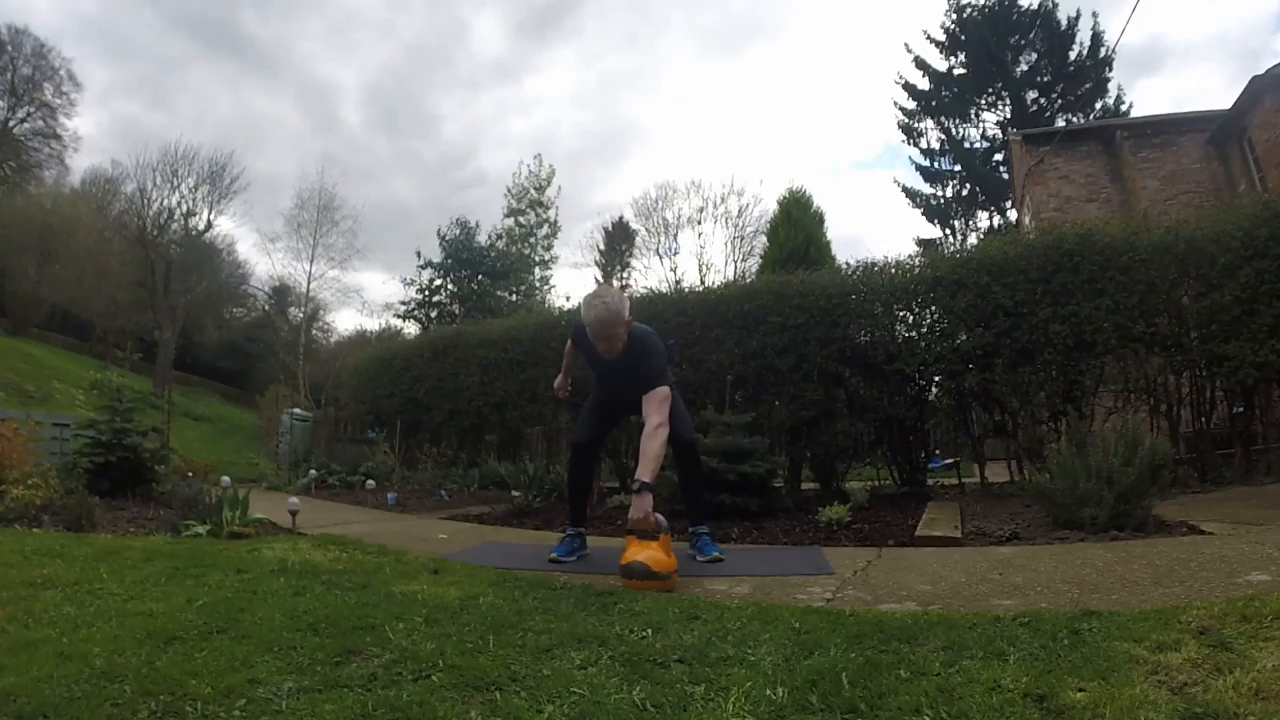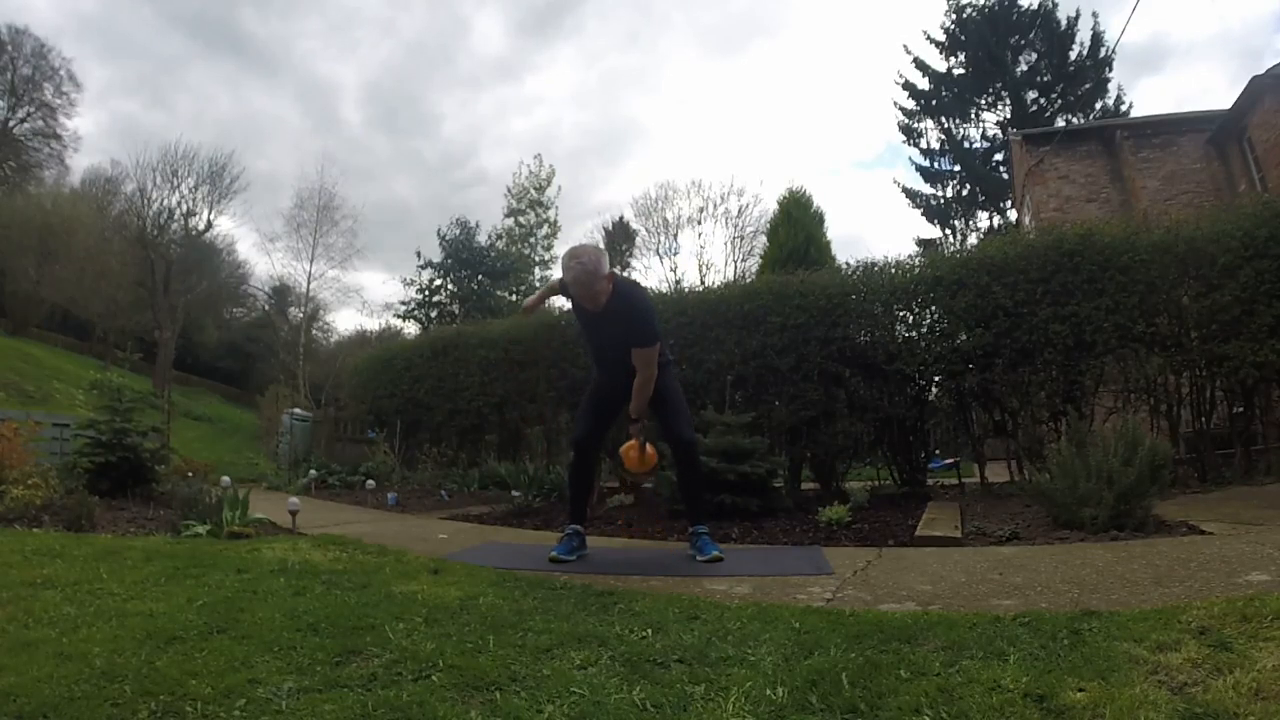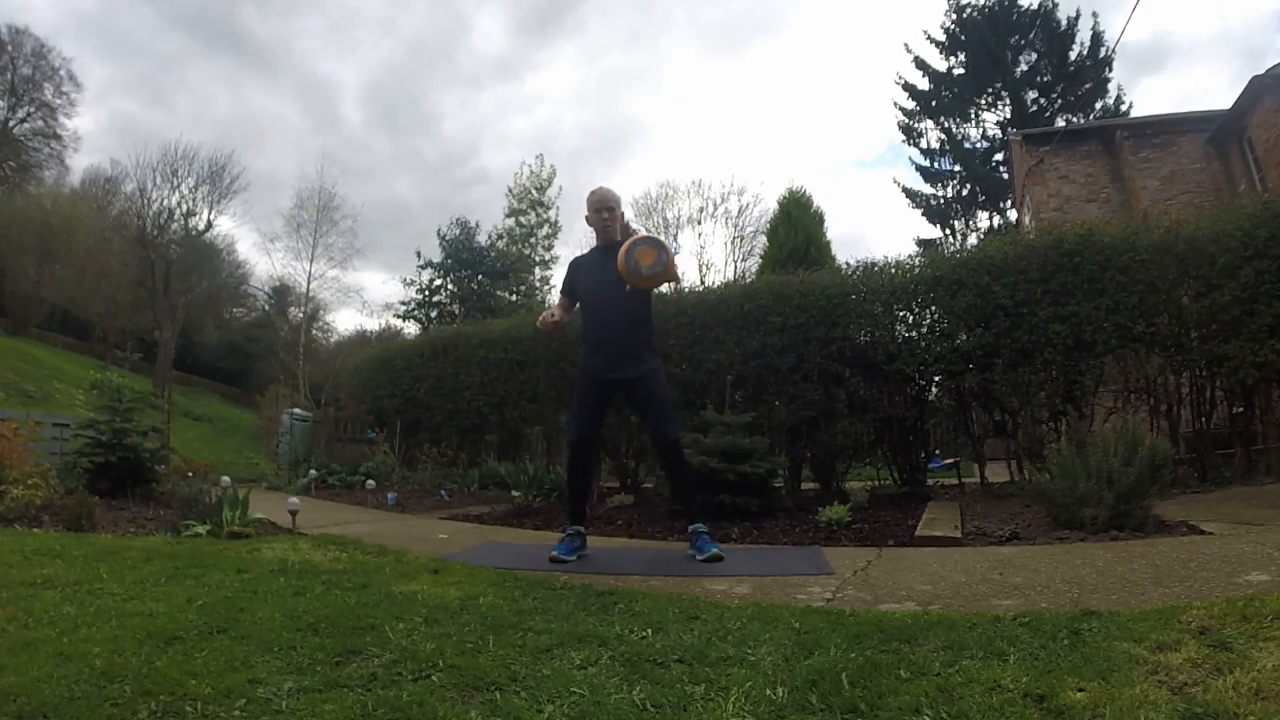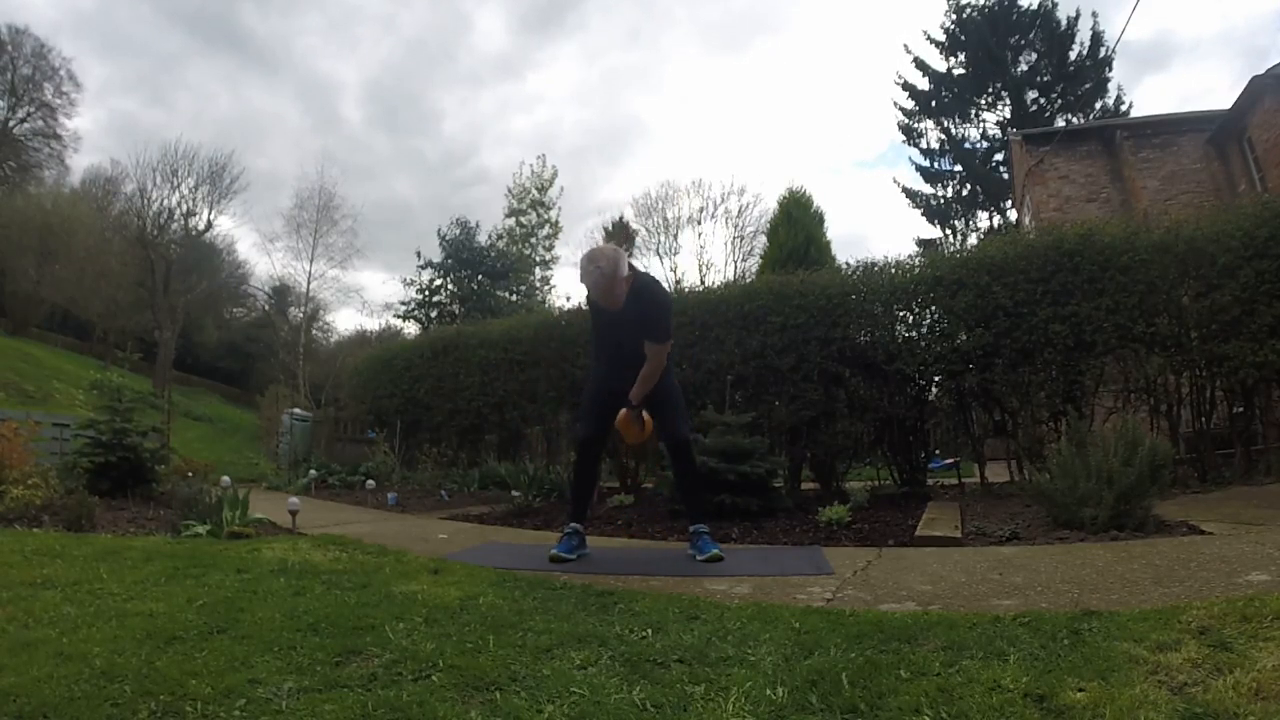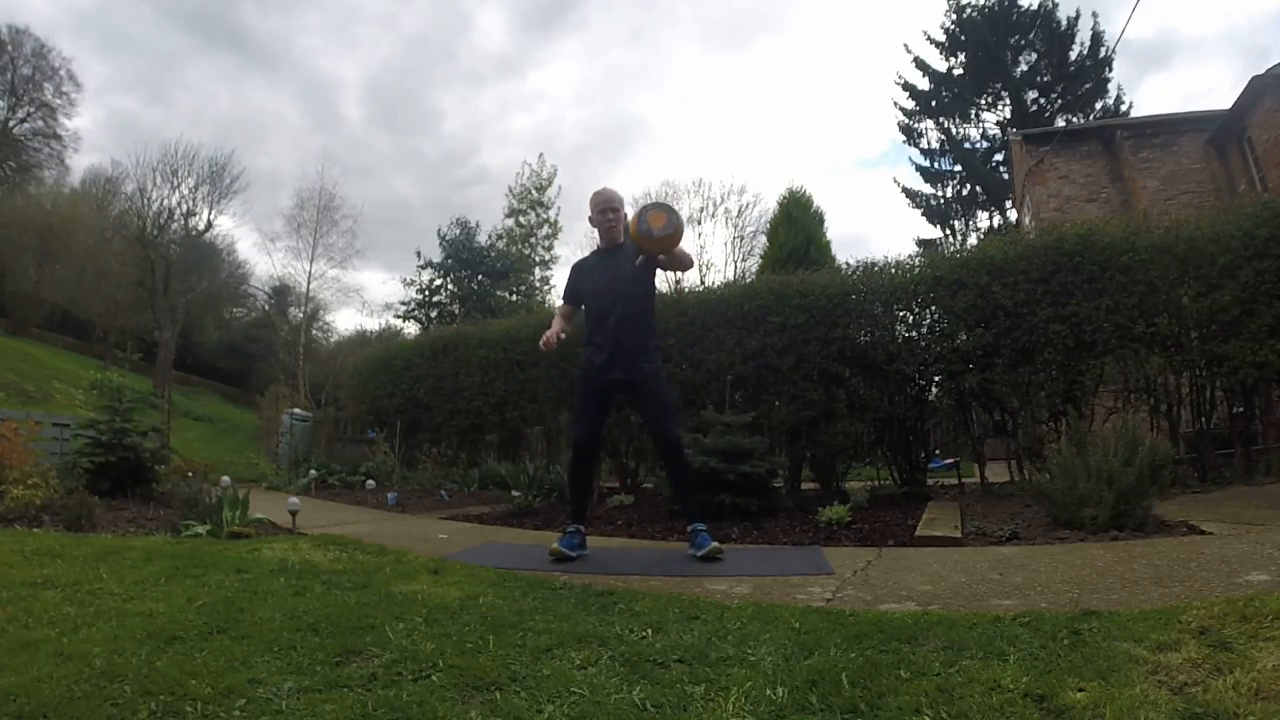
dt=1s
person 1, frame 1
left shoulder: (648, 347)
right shoulder: (583, 332)
left elbow: (657, 423)
left wrist: (642, 489)
right wrist: (564, 376)
left hip: (653, 393)
right hip: (608, 392)
left knee: (685, 442)
right knee: (582, 445)
left ankle: (699, 533)
right ankle: (575, 534)
person 1, frame 2
left shoulder: (635, 302)
right shoulder: (578, 286)
left elbow: (646, 373)
left wrist: (635, 419)
right wrist: (539, 297)
left hip: (654, 371)
right hip: (608, 376)
left knee: (683, 441)
right knee: (583, 441)
left ankle: (698, 532)
right ankle: (575, 532)
person 1, frame 3
right shoulder: (579, 265)
right elbow: (565, 308)
right wrist: (552, 316)
left hip: (641, 367)
right hip: (594, 370)
left knee: (668, 443)
right knee: (579, 444)
left ankle: (697, 530)
right ankle: (575, 532)
person 1, frame 4
left shoulder: (654, 297)
right shoulder: (595, 282)
left elbow: (655, 362)
left wrist: (634, 403)
left hip: (650, 379)
right hip: (606, 374)
left knee: (679, 443)
right knee: (587, 444)
left ankle: (699, 532)
right ankle: (575, 532)
person 1, frame 5
left shoulder: (642, 250)
right shoulder: (582, 268)
left elbow: (686, 263)
right elbow: (564, 313)
right wrist: (554, 331)
left hip: (643, 366)
right hip: (597, 368)
left knee: (669, 443)
right knee: (583, 445)
left ankle: (696, 530)
right ankle: (576, 531)
